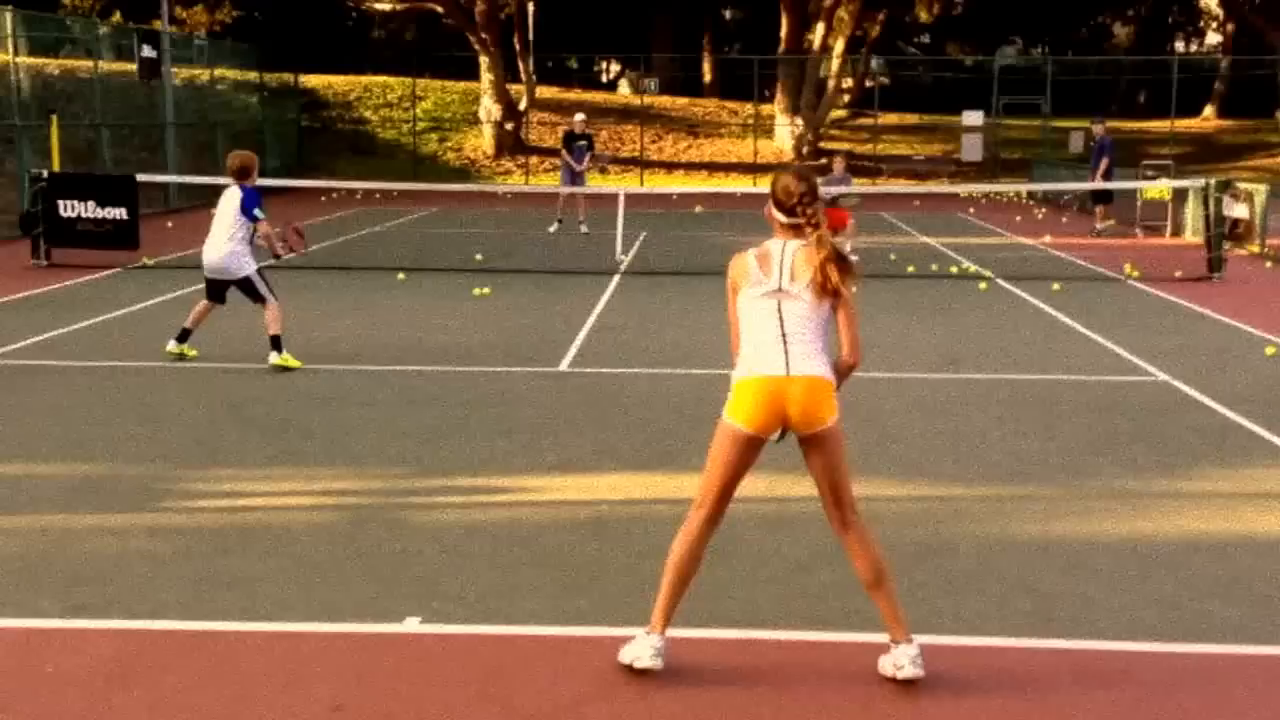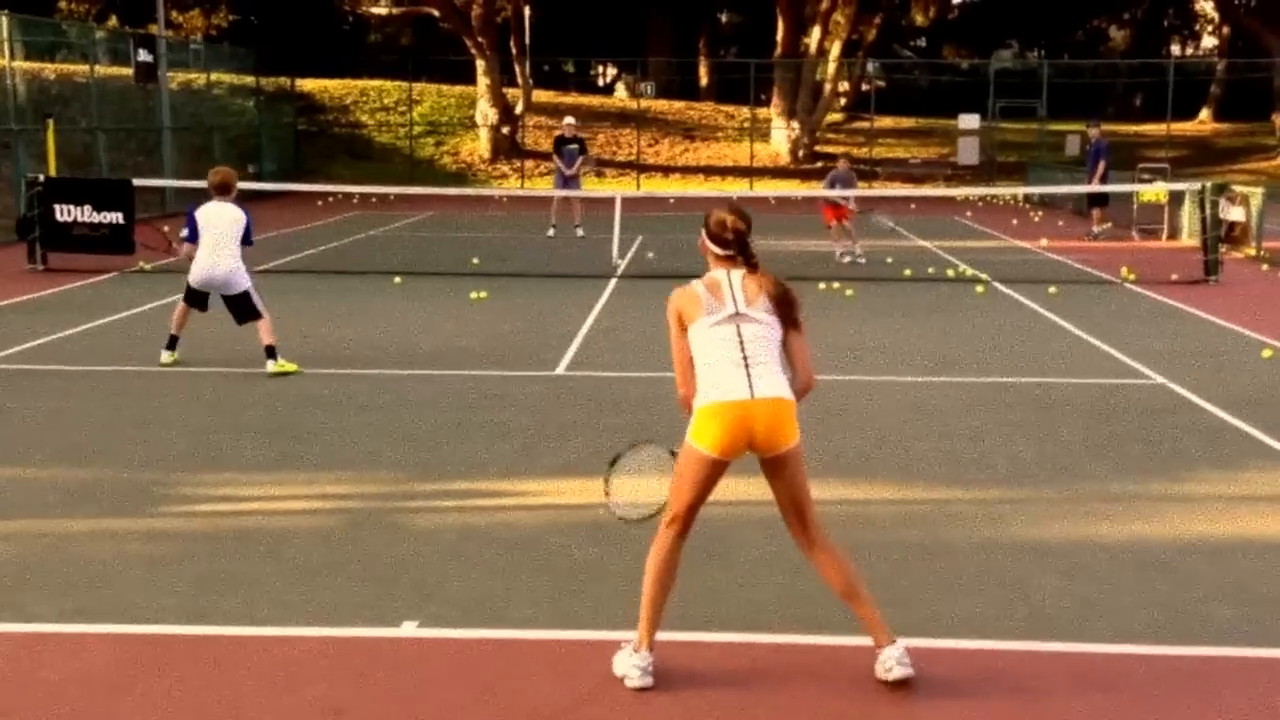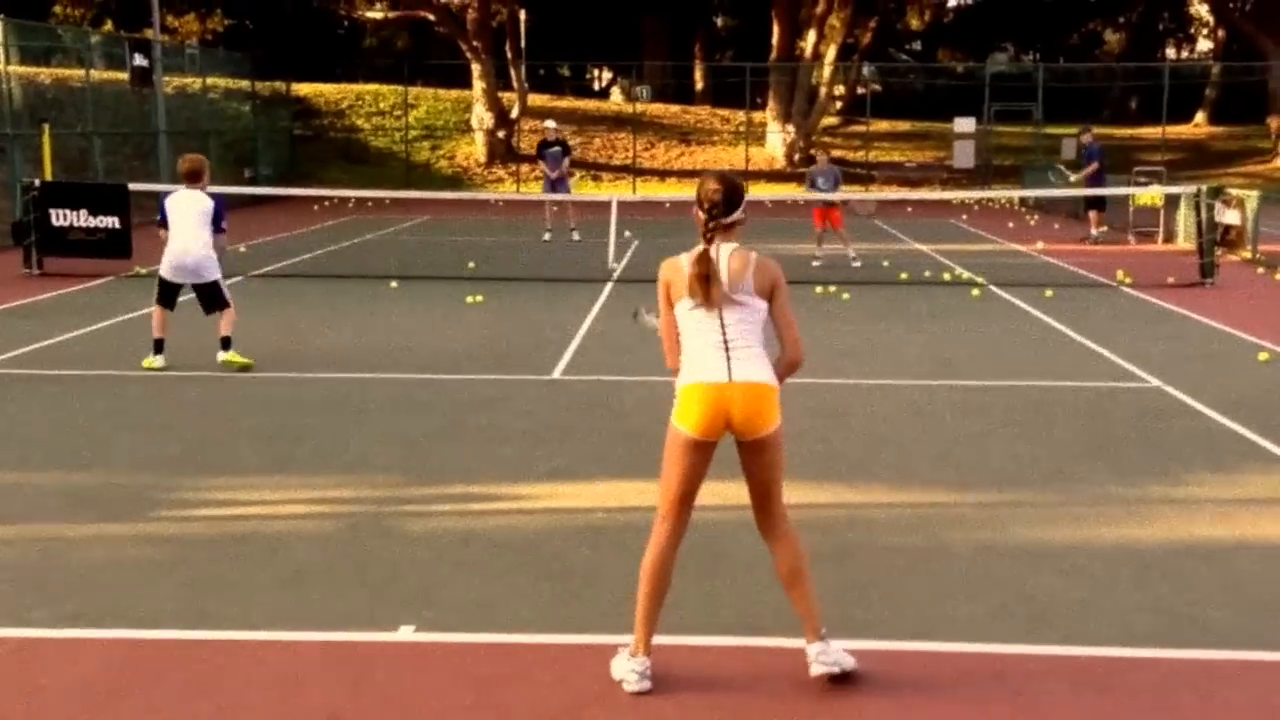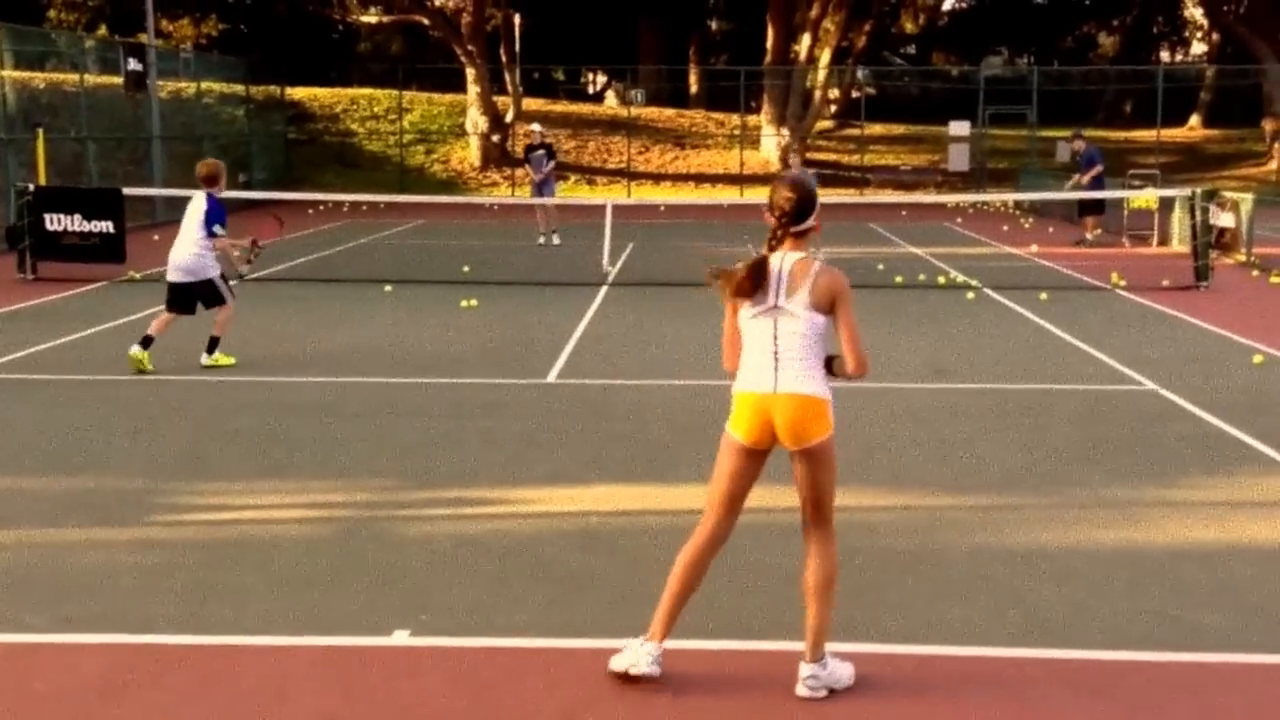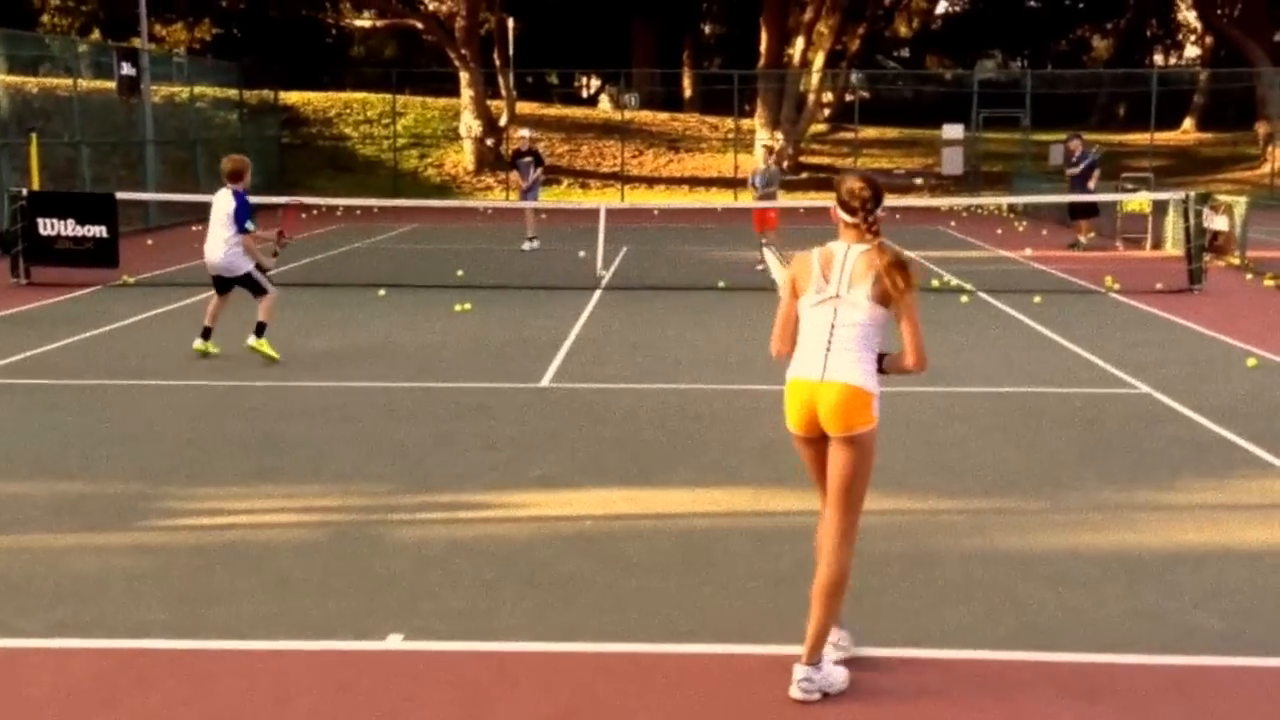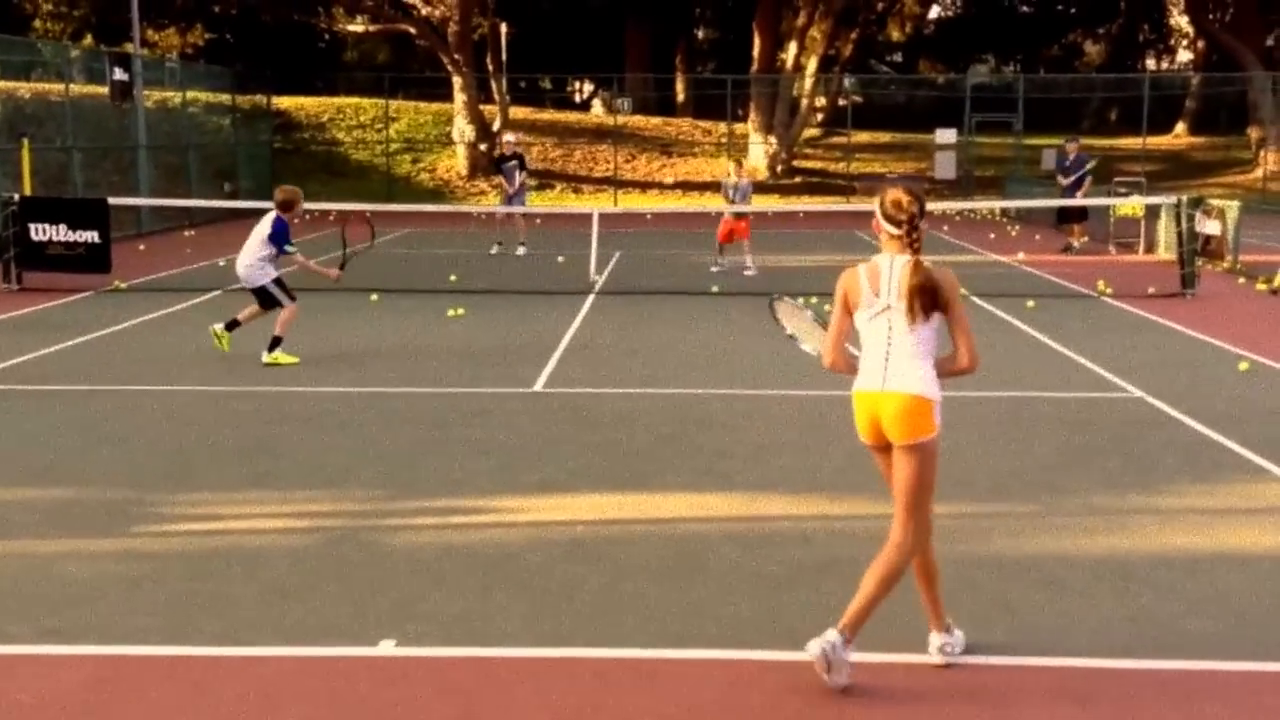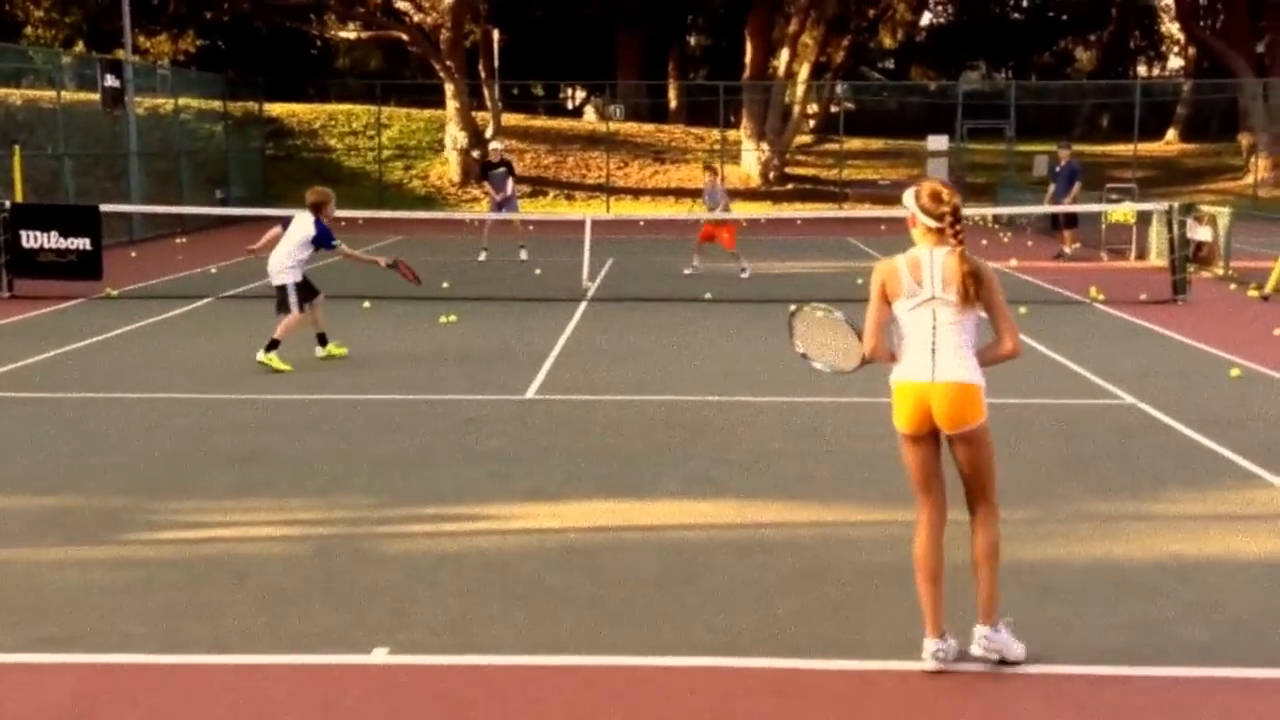
dt=0.3s
person 1, frame 1
left shoulder: (740, 265)
right shoulder: (828, 265)
right elbow: (850, 357)
left hip: (753, 392)
right hip: (813, 390)
left knee: (705, 515)
right knee: (847, 522)
left ankle: (653, 638)
right ankle: (901, 646)
person 1, frame 2
left shoulder: (683, 298)
right shoulder: (775, 294)
right elbow: (804, 378)
left hip: (717, 414)
right hip: (775, 411)
left knee: (672, 530)
right knee: (812, 538)
left ankle: (640, 653)
right ankle: (889, 647)
person 1, frame 3
left shoulder: (672, 271)
right shoulder: (765, 269)
right elbow: (794, 355)
left hip: (698, 397)
right hip: (757, 397)
left knee: (667, 529)
right knee: (774, 525)
left ankle: (638, 657)
right ankle: (818, 645)
person 1, frame 4
left shoulder: (739, 275)
right shoulder: (830, 280)
right elbow: (856, 366)
left hip: (750, 405)
right hip: (807, 407)
left knee: (712, 529)
right knee: (819, 534)
left ankle: (650, 647)
right ankle: (815, 663)
person 1, frame 5
left shoulder: (803, 264)
right shoulder: (891, 272)
left elbow: (780, 347)
right elbow: (915, 360)
left hip: (800, 393)
right hip: (852, 398)
left knee: (835, 512)
right knee: (840, 530)
left ankle: (830, 629)
right ankle: (810, 665)
person 1, frame 6
left shoulder: (851, 279)
right shoulder: (939, 280)
left elbow: (832, 359)
right elbow: (966, 360)
left hip: (866, 404)
right hip: (914, 405)
left knee: (914, 519)
right knee: (907, 535)
left ankle: (941, 631)
right ankle: (837, 635)
person 1, frame 7
left shoulder: (888, 271)
right shoulder: (976, 270)
left elbow: (872, 346)
right elbow: (1009, 345)
right wrist: (959, 360)
left hip: (909, 393)
right hip: (961, 393)
left knee: (930, 514)
right knee: (984, 509)
left ankle: (934, 638)
right ankle: (987, 627)
person 2, frame 1
left shoulder: (227, 193)
right shoulder: (249, 194)
right elbow: (264, 229)
left wrist: (267, 242)
right wrist: (275, 246)
left hip: (210, 257)
right hip: (234, 259)
left knee: (210, 301)
right knee: (270, 303)
left ankle: (178, 343)
right ankle: (277, 354)
person 2, frame 2
left shoulder: (197, 212)
right shoulder: (241, 214)
left elbow: (187, 251)
right elbow: (245, 246)
left hip: (201, 272)
right hip: (232, 273)
left knee: (186, 304)
right knee: (262, 319)
left ankle: (169, 352)
right ankle: (273, 361)
person 2, frame 3
left shoulder: (168, 199)
right shoulder: (212, 202)
left elbow: (164, 234)
right elbow: (220, 238)
left hip: (174, 260)
right hip: (203, 261)
left knee: (161, 307)
right knee: (226, 309)
left ankle: (156, 355)
right ankle: (225, 351)
person 2, frame 4
left shoulder: (196, 200)
right shoulder: (215, 205)
right elbow: (219, 244)
left wrist: (239, 243)
right wrist: (237, 263)
left hip: (177, 261)
right hip: (200, 262)
left knee: (171, 312)
right knee: (226, 305)
left ankle: (141, 348)
right ankle: (210, 354)
person 2, frame 5
left shoulder: (221, 195)
right shoulder: (241, 201)
right elbow: (247, 239)
left wrist: (267, 236)
right wrist: (263, 260)
left hip: (213, 256)
right hip: (232, 257)
left knee: (221, 295)
right knee: (269, 293)
left ankle: (203, 341)
right ankle: (257, 338)
person 2, frame 6
left shoulder: (273, 216)
right shoulder: (280, 228)
right elbow: (298, 260)
right wrist: (327, 272)
left hip: (249, 266)
right hip: (255, 269)
left knee: (266, 305)
right knee: (290, 306)
left ankle: (224, 329)
right ankle: (272, 352)
person 2, frame 7
left shoulder: (300, 217)
right shoulder: (320, 230)
left elbow: (278, 229)
right elbow: (346, 252)
left wrist: (259, 246)
right wrist: (376, 260)
left hip: (284, 267)
right hip: (285, 271)
left knee: (315, 299)
right knee: (296, 314)
left ankle: (324, 346)
right ankle: (267, 353)
